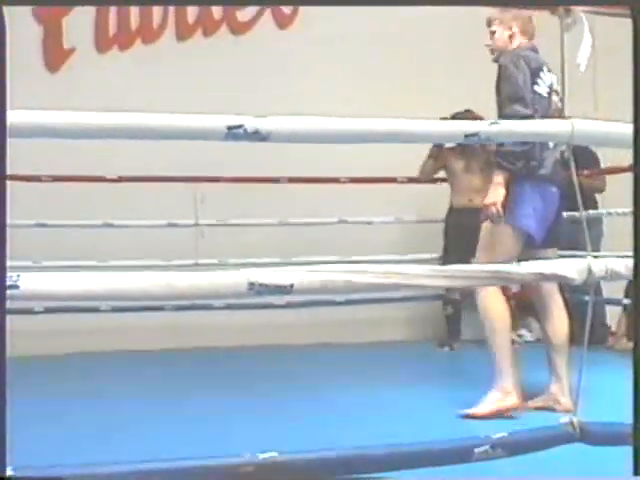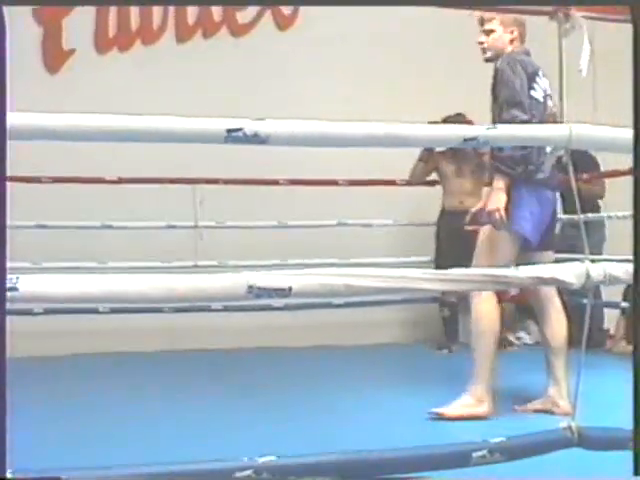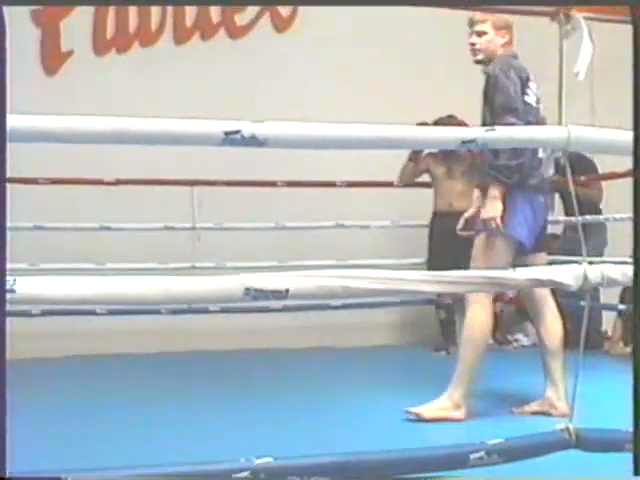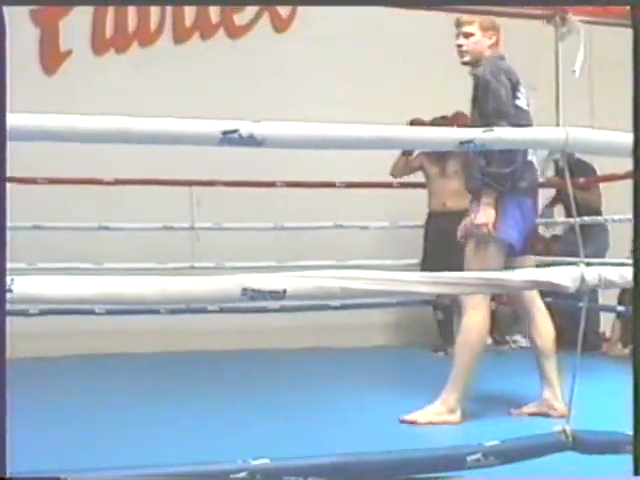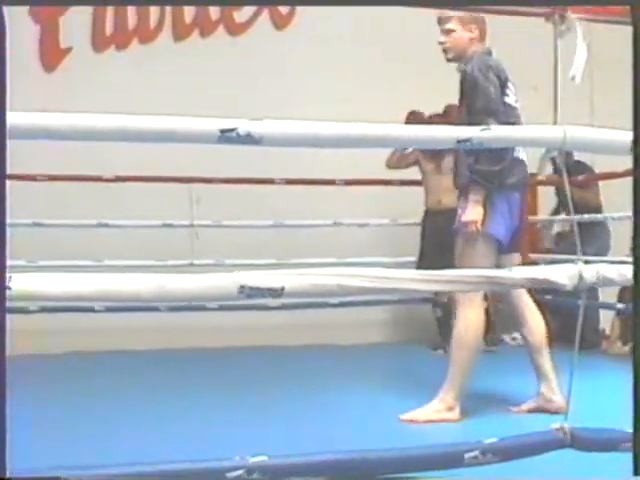
dt=0.1s
person 1, frame 1
left shoulder: (515, 63)
right shoulder: (543, 71)
left elbow: (520, 123)
left wrist: (499, 181)
left hip: (527, 186)
right hip: (548, 187)
right knee: (545, 289)
left ankle: (506, 387)
right ankle: (560, 389)
person 1, frame 2
left shoulder: (511, 66)
right shoulder: (537, 74)
left elbow: (516, 127)
left wrist: (498, 186)
right wrist: (498, 193)
left hip: (522, 191)
right hip: (544, 192)
left knee: (481, 285)
right knee: (544, 292)
left ankle: (478, 394)
right ankle: (559, 393)
person 1, frame 3
left shoulder: (503, 72)
right shoulder: (521, 76)
left wrist: (494, 194)
right wrist: (479, 201)
left hip: (515, 195)
right hip: (532, 195)
left knee: (479, 294)
right knee: (538, 296)
left ankle: (455, 399)
right ankle: (556, 394)
person 1, frame 4
left shoulder: (492, 74)
right shoulder: (506, 79)
left wrist: (486, 202)
right wrist: (478, 202)
left hip: (505, 200)
right hip: (520, 198)
left knee: (474, 298)
right knee: (528, 298)
left ankle: (450, 403)
right ankle: (553, 395)
person 1, frame 5
left shoulder: (478, 70)
right shoulder: (490, 71)
left wrist: (473, 199)
right wrist: (476, 194)
left hip: (491, 194)
right hip: (507, 193)
left knee: (468, 296)
right knee: (514, 293)
left ankle: (448, 401)
right ankle: (549, 389)
person 2, frame 1
left shoulder: (488, 153)
right shoulder: (447, 154)
right elbow: (423, 175)
left wrist: (488, 146)
right wrist: (436, 148)
left hip: (483, 217)
right hip: (457, 217)
right ankle: (452, 334)
person 2, frame 2
left shoulder: (480, 156)
right shoulder: (439, 158)
right elbow: (414, 178)
left wrist: (479, 150)
right wrist: (427, 151)
right hip: (449, 220)
right ankle: (450, 337)
person 2, frame 3
left shoulder: (470, 157)
right shoulder: (430, 159)
right elbow: (404, 178)
right wrist: (417, 152)
right hip: (441, 222)
right ankle: (448, 338)
person 2, frame 4
left shoulder: (463, 156)
right shoulder: (424, 158)
right elbow: (396, 172)
right wrist: (409, 147)
left hip: (461, 219)
right hip: (436, 222)
right ankle: (446, 339)
person 2, frame 5
right shoulder: (421, 155)
right elbow: (391, 163)
left wrist: (458, 125)
left hip: (455, 217)
right hip: (432, 219)
left ankle: (487, 332)
right ankle: (446, 336)
person 3, frame 1
left shoulder: (583, 153)
left elbow: (600, 185)
left wrist: (571, 177)
left hip: (587, 222)
right hip: (565, 220)
left ankle: (598, 332)
right ankle: (574, 329)
person 3, frame 2
left shoulder: (585, 159)
right shoulder: (560, 161)
left elbow: (599, 191)
left wrist: (570, 182)
left hip: (589, 226)
right hip: (569, 226)
left ankle: (595, 337)
right ankle: (574, 333)
person 3, frame 3
left shoulder: (583, 163)
right shoulder: (560, 164)
left elbow: (596, 197)
left wrist: (566, 185)
left hip: (591, 230)
right hip: (572, 229)
left ankle: (592, 338)
right ankle: (572, 334)
person 3, frame 4
left shoulder: (583, 169)
right shoulder: (561, 171)
left elbow: (595, 202)
left wrist: (564, 186)
right wrist: (549, 206)
left hip: (593, 233)
right hip: (573, 232)
left ankle: (590, 340)
right ankle: (569, 335)
person 3, frame 5
left shoulder: (582, 170)
right shoulder: (560, 172)
left elbow: (593, 201)
left wrist: (565, 186)
right wrist: (551, 219)
left hip: (594, 233)
right hip: (576, 233)
left ankle: (590, 337)
right ankle: (566, 332)
